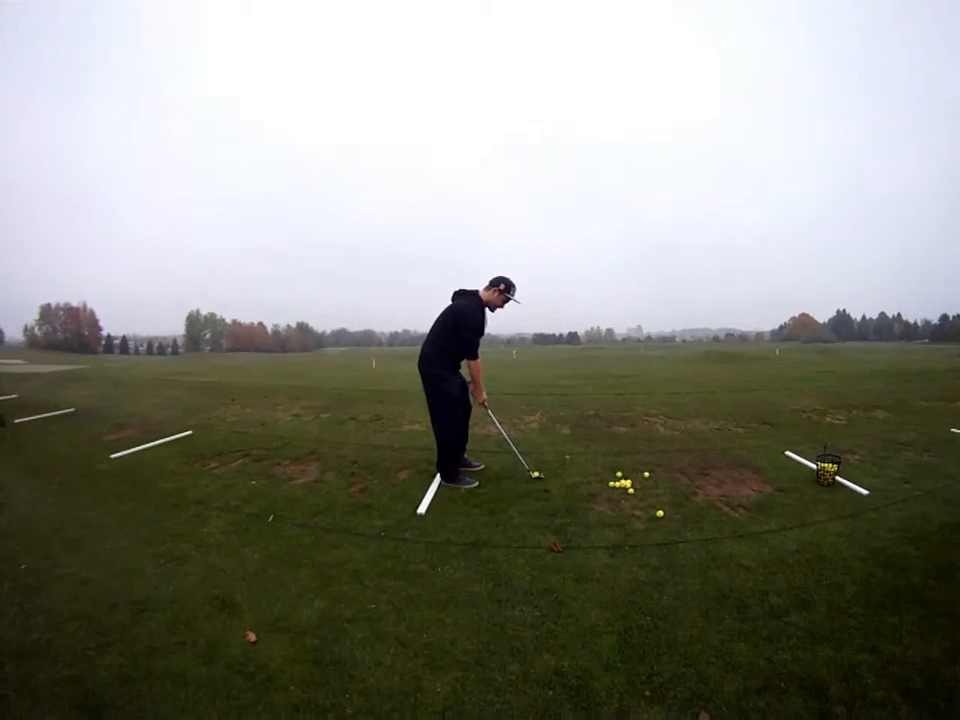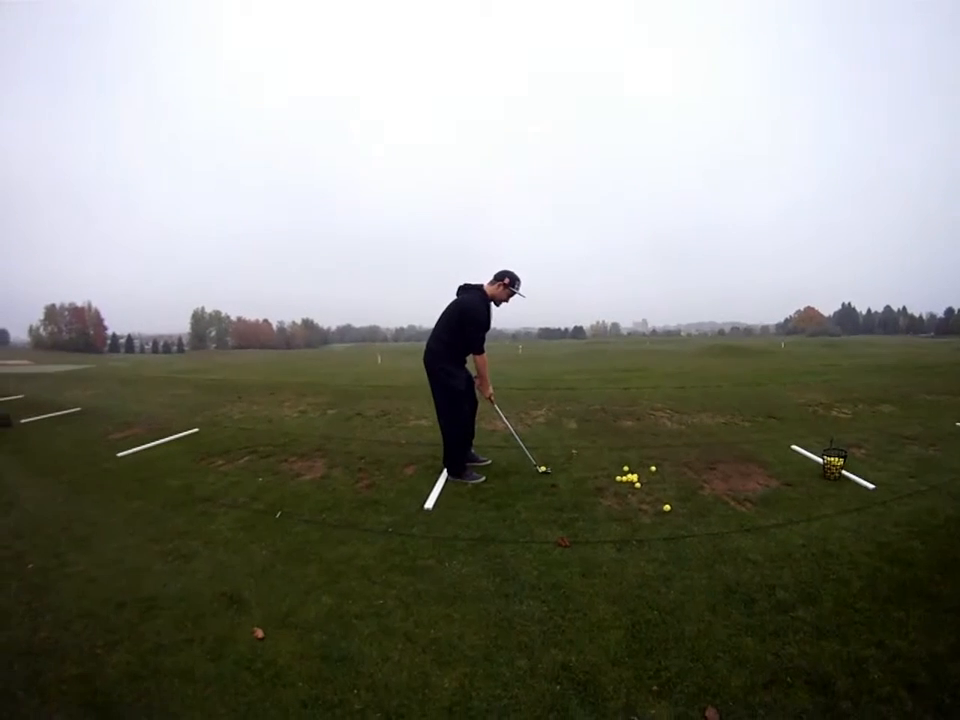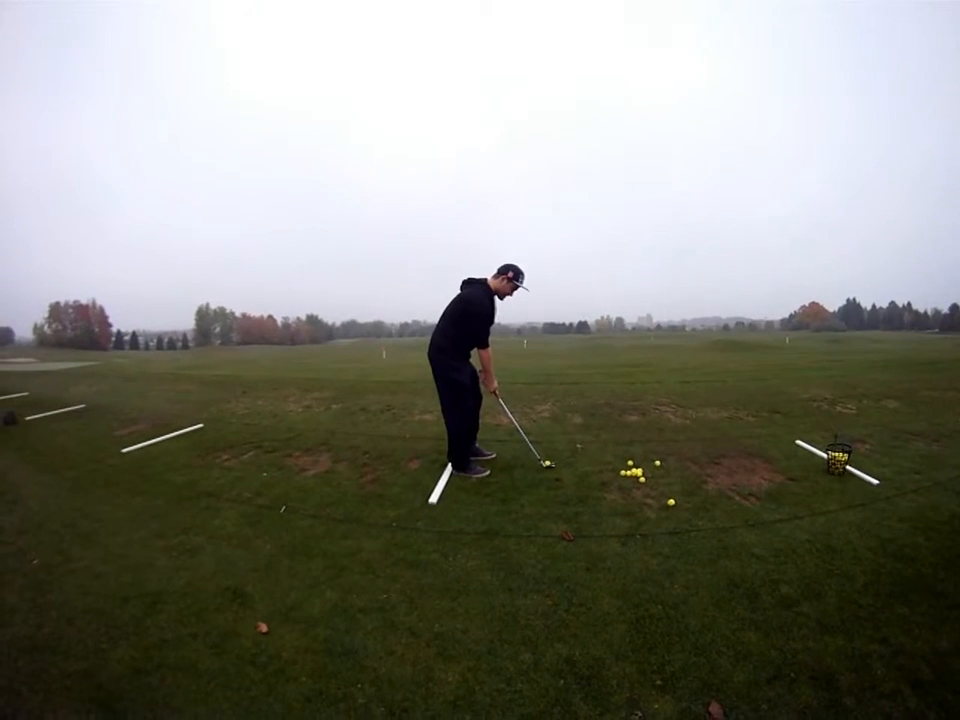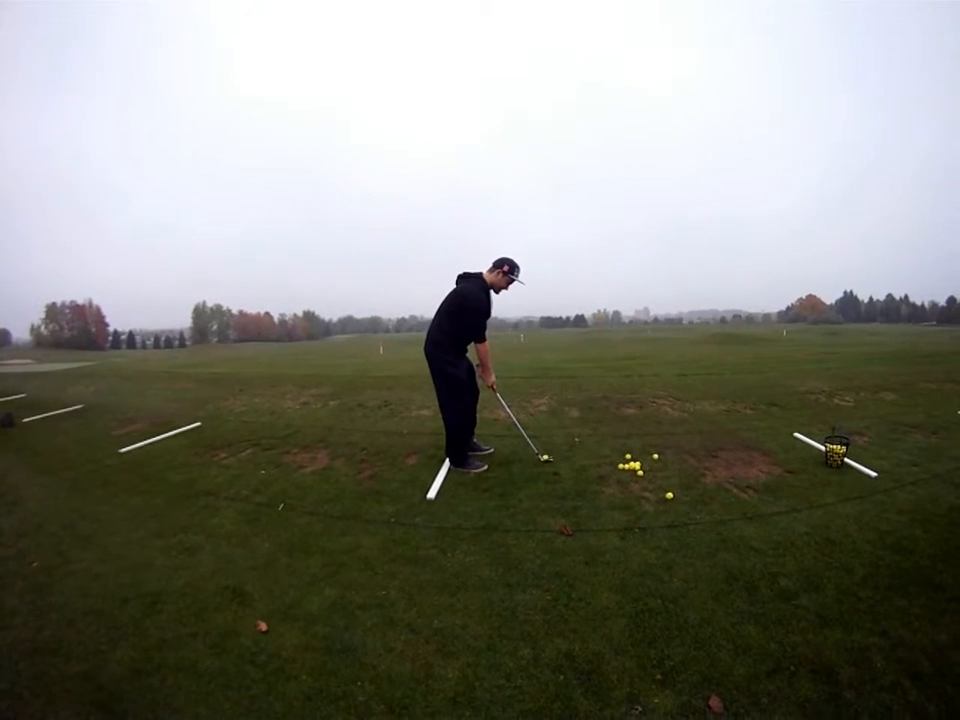
dt=0.3s
person 1, frame 1
left shoulder: (471, 305)
right shoulder: (470, 310)
left elbow: (468, 351)
right elbow: (472, 354)
left wrist: (474, 382)
right wrist: (480, 389)
left hip: (445, 365)
right hip: (436, 366)
left knee: (462, 410)
right knee: (449, 417)
left ankle: (458, 458)
right ankle: (449, 473)
person 1, frame 2
left shoulder: (476, 300)
right shoulder: (475, 304)
left elbow: (474, 345)
right elbow: (477, 349)
left wrist: (480, 377)
right wrist: (486, 384)
left hip: (450, 359)
right hip: (441, 361)
left knee: (469, 405)
right knee: (455, 412)
left ankle: (465, 452)
right ankle: (455, 468)
person 1, frame 3
left shoulder: (480, 294)
right shoulder: (479, 299)
left elbow: (479, 340)
right elbow: (482, 343)
left wrist: (485, 371)
right wrist: (491, 378)
left hip: (455, 354)
right hip: (446, 356)
left knee: (473, 399)
right knee: (460, 406)
left ankle: (469, 446)
right ankle: (460, 462)
person 1, frame 4
left shoulder: (476, 288)
right shoulder: (474, 293)
left elbow: (476, 334)
right elbow: (479, 337)
left wrist: (482, 365)
right wrist: (488, 372)
left hip: (452, 349)
right hip: (442, 351)
left knee: (470, 394)
right knee: (457, 402)
left ankle: (467, 441)
right ankle: (457, 457)
